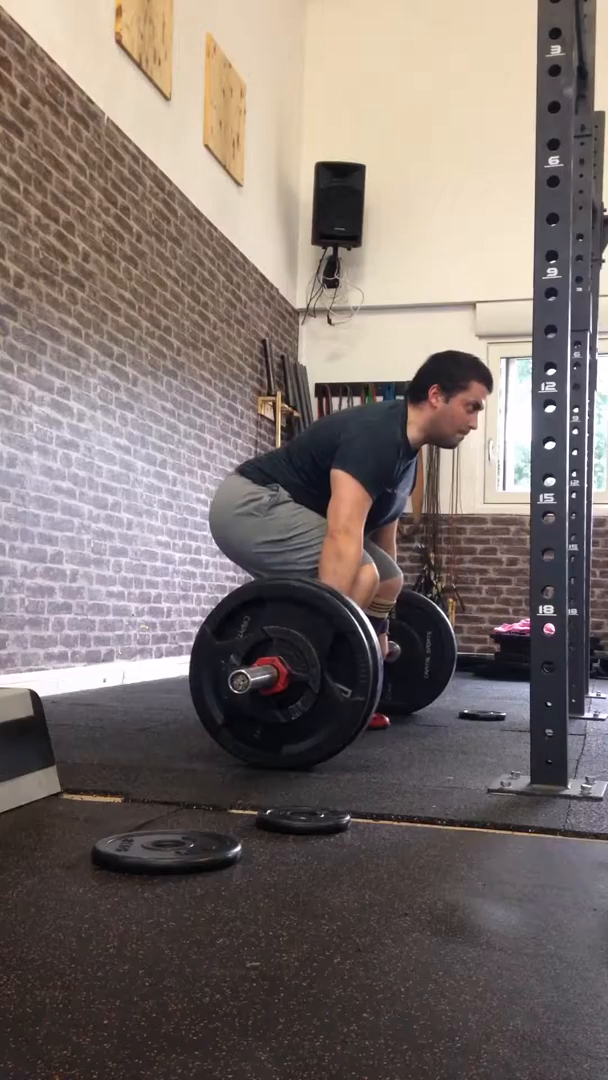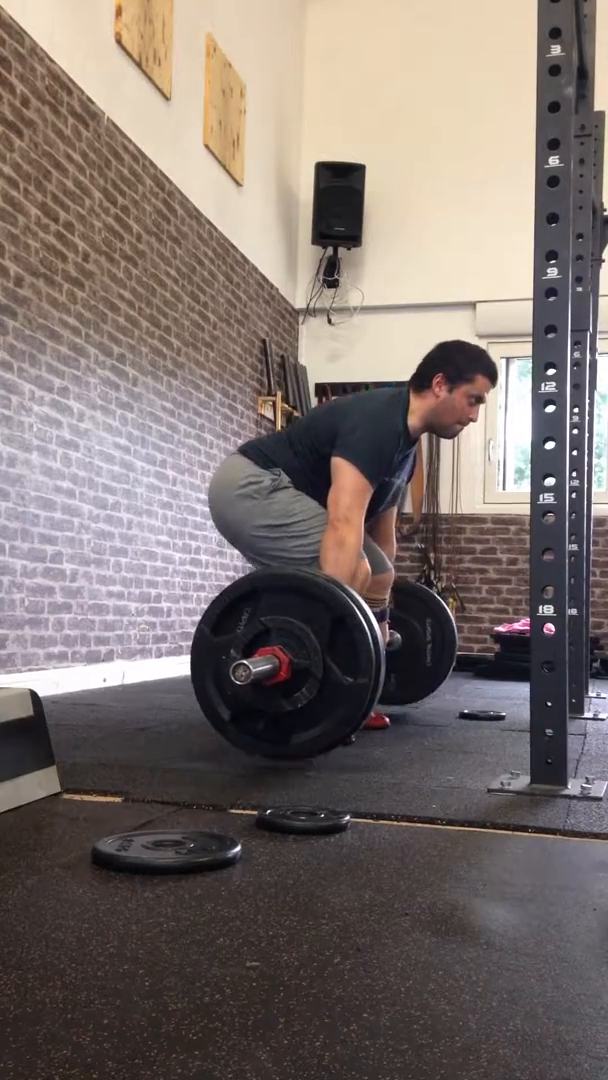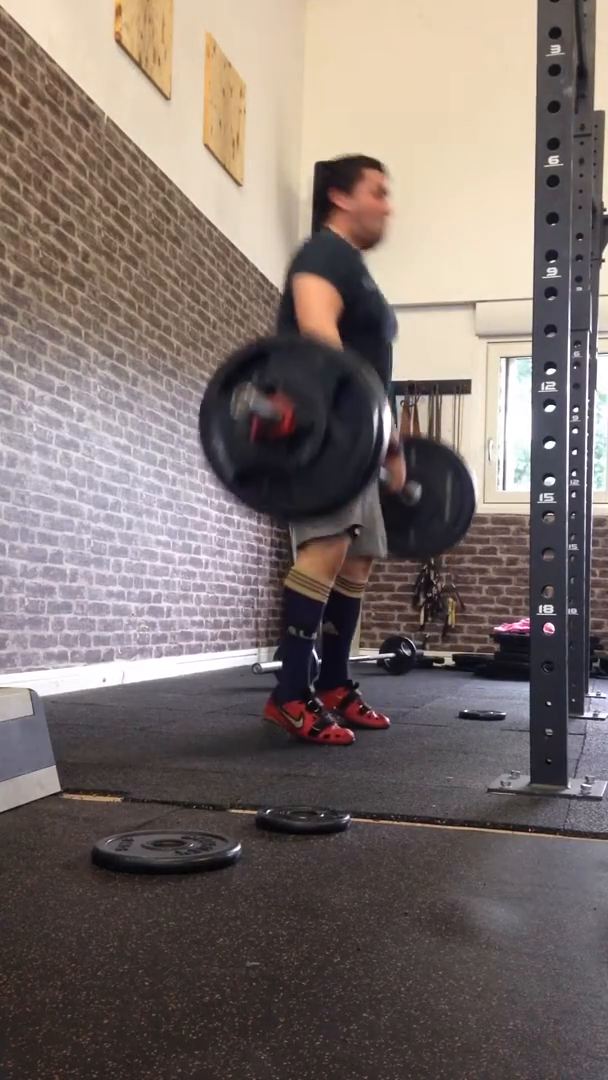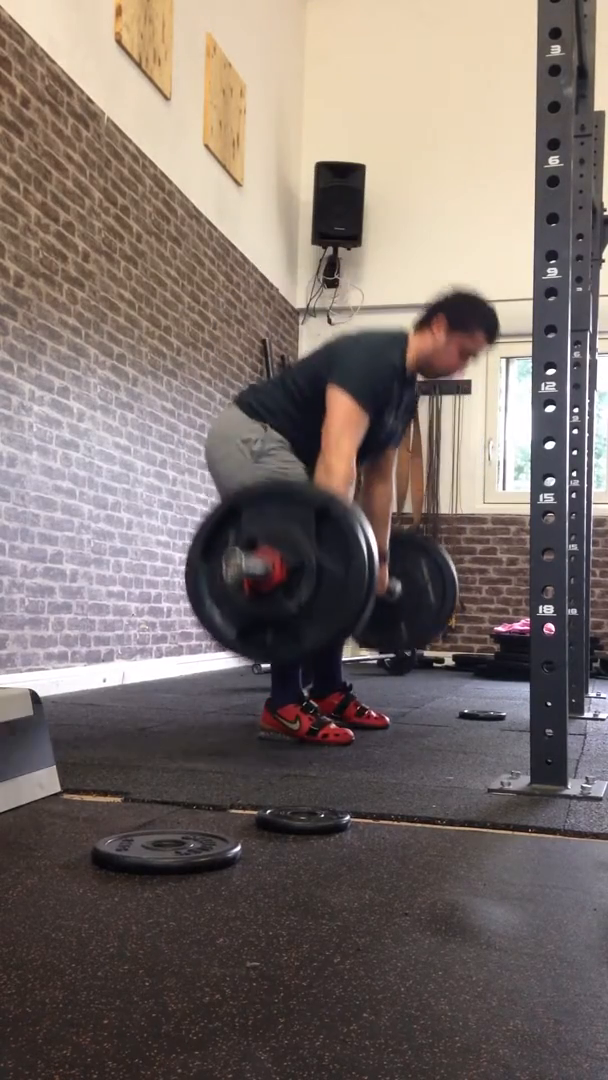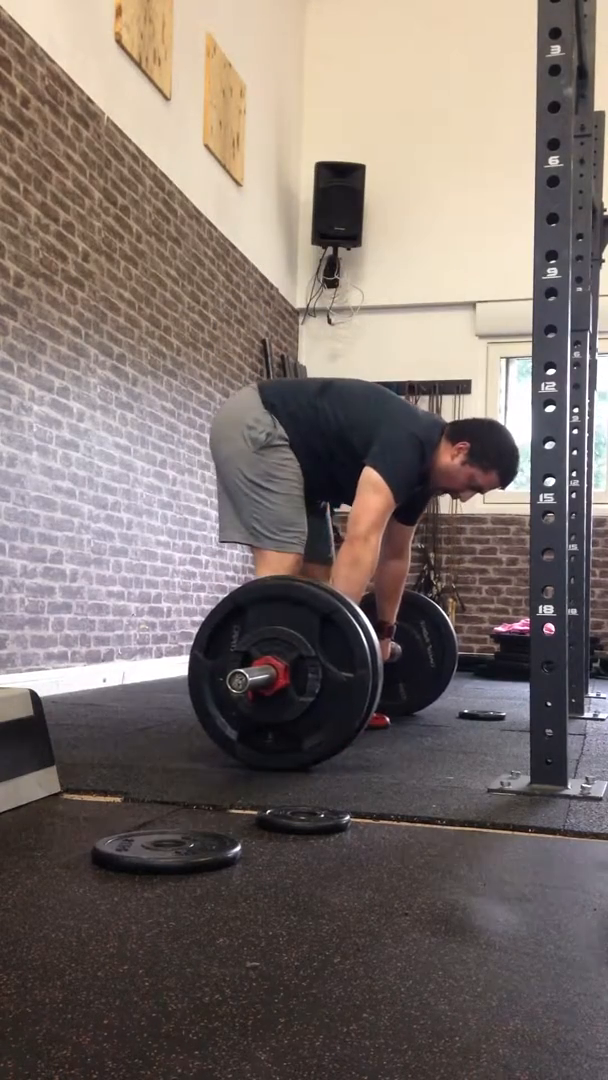
dt=1s
person 1, frame 1
left shoulder: (404, 452)
right shoulder: (375, 435)
left elbow: (382, 537)
right elbow: (344, 535)
left wrist: (380, 632)
left hip: (273, 510)
right hip: (250, 505)
left knee: (388, 580)
right knee: (358, 575)
person 1, frame 2
left shoulder: (402, 440)
right shoulder: (377, 424)
left elbow: (381, 532)
right elbow: (344, 527)
left wrist: (381, 617)
left hip: (269, 490)
right hip: (249, 485)
left knee: (377, 575)
right knee: (350, 570)
person 1, frame 3
left shoulder: (354, 269)
right shoulder: (323, 252)
left elbow: (371, 368)
right elbow: (317, 327)
left wrist: (391, 452)
left knee: (358, 558)
right knee: (325, 546)
left ankle: (334, 688)
right ankle: (291, 697)
person 1, frame 4
left shoulder: (403, 388)
right shoulder: (376, 359)
left elbow: (379, 478)
right elbow: (338, 451)
left wrist: (380, 556)
left hip: (284, 449)
right hip: (248, 437)
left ankle: (328, 692)
right ankle: (285, 705)
person 1, frame 5
left shoulder: (419, 469)
right shoulder: (407, 444)
left elbow: (394, 555)
right elbow: (362, 537)
left wrist: (384, 633)
left hip: (289, 447)
right hip: (256, 425)
left knee: (315, 575)
right knee: (282, 567)
